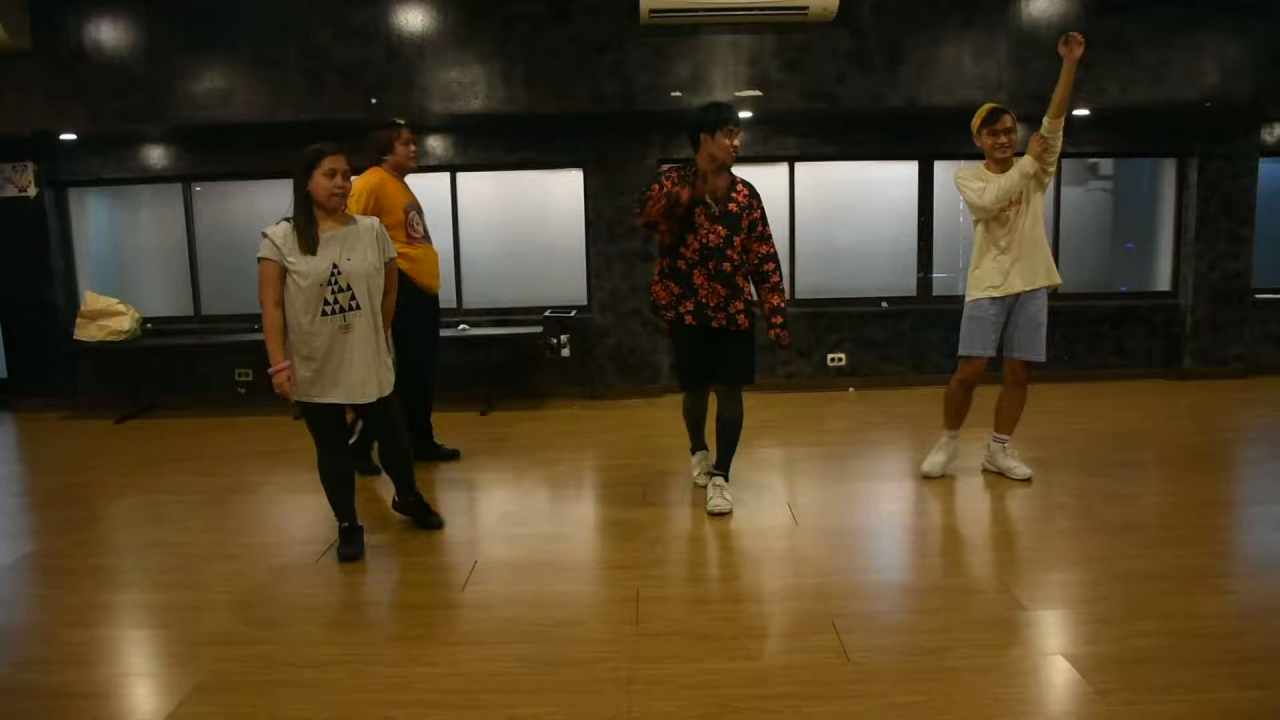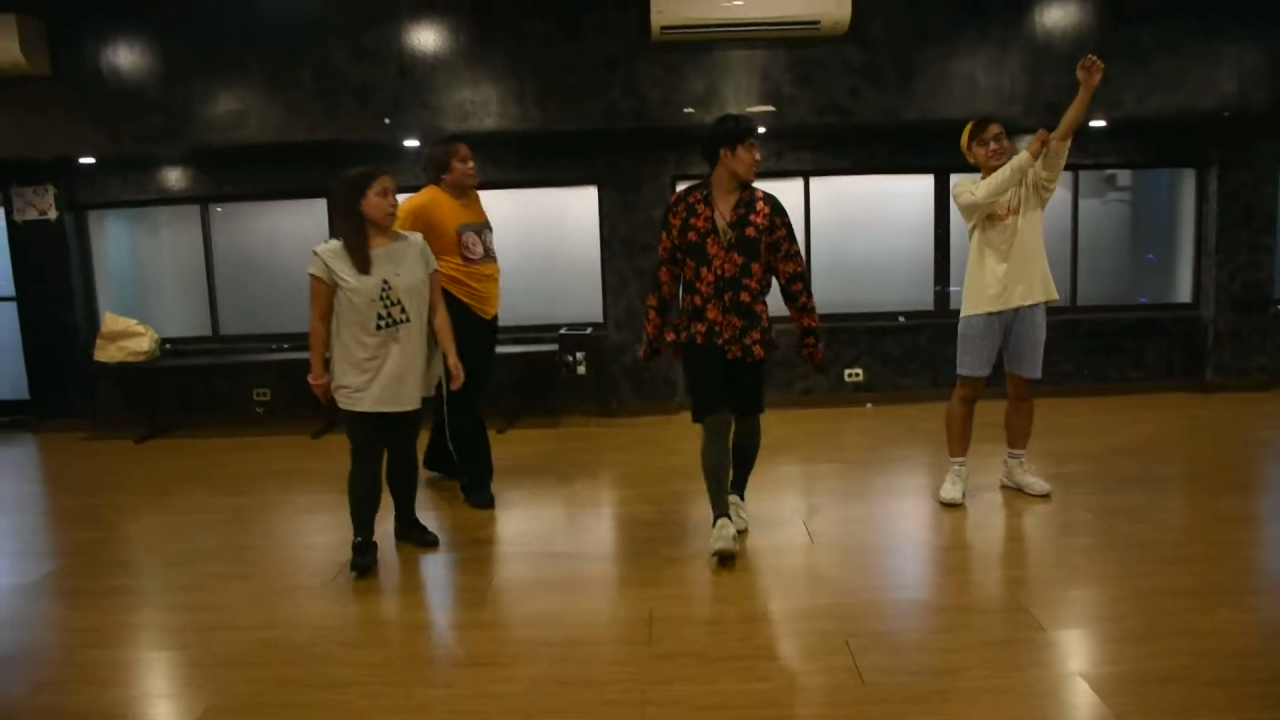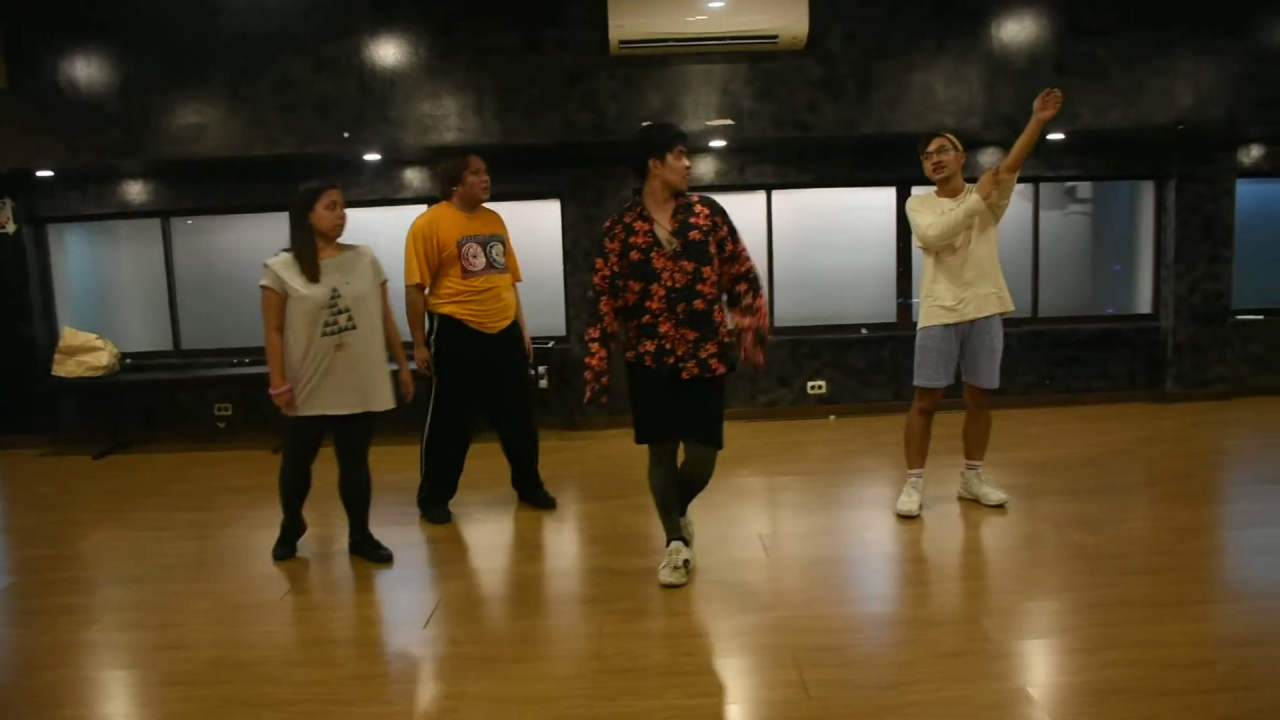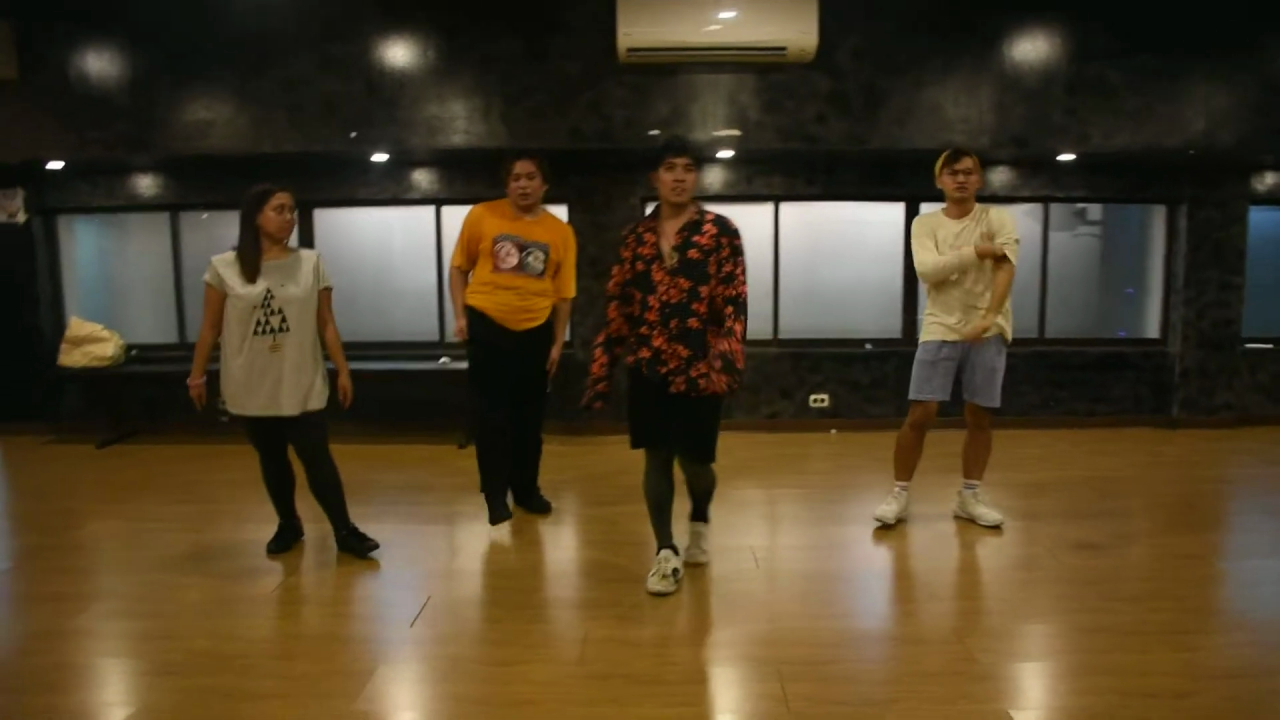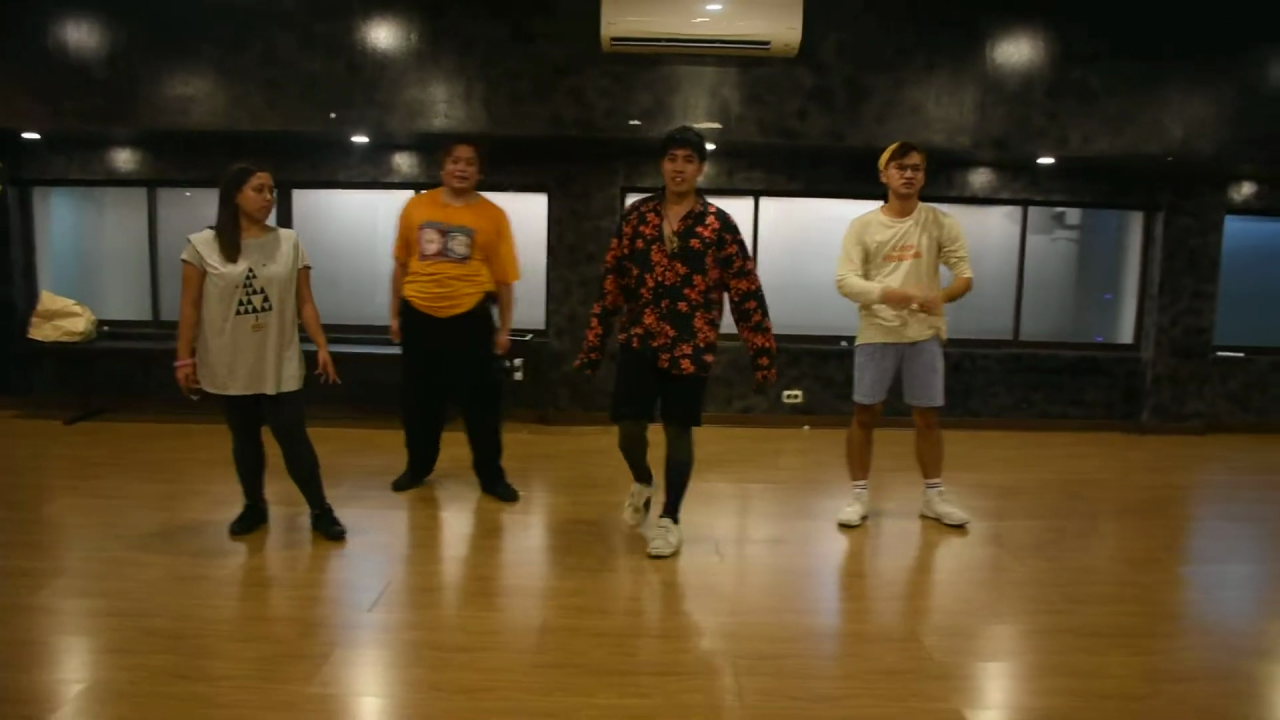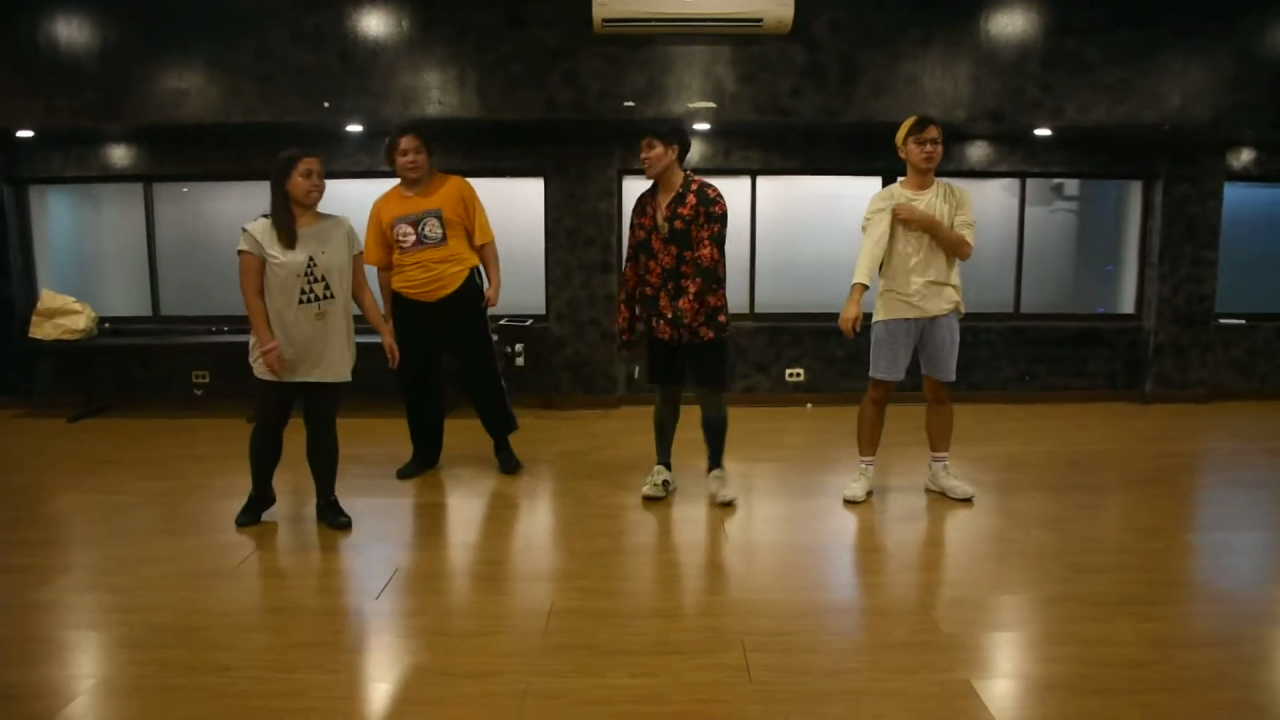
dt=0.7s
person 1, frame 1
left shoulder: (745, 194)
right shoulder: (673, 181)
left elbow: (764, 256)
right elbow: (650, 213)
left wrist: (776, 313)
right wrist: (699, 190)
left hip: (734, 309)
right hip: (686, 308)
left knee: (729, 391)
right knee: (696, 389)
left ankle: (720, 477)
right ankle: (698, 450)
person 1, frame 2
left shoulder: (767, 209)
right shoulder: (684, 205)
left elbow: (792, 274)
right elbow: (667, 271)
left wrist: (808, 332)
right wrist: (656, 330)
left hip: (751, 334)
right hip: (702, 335)
left knee: (747, 418)
right knee: (715, 424)
left ankle: (736, 495)
right ankle: (721, 520)
person 1, frame 3
left shoulder: (709, 213)
right shoulder: (620, 228)
left elbow: (741, 275)
right elbow: (604, 299)
left wrist: (753, 326)
right wrist: (597, 364)
left hip: (704, 356)
right hip: (648, 358)
left knee: (703, 455)
right knee: (661, 450)
left ankle: (679, 510)
right ankle: (675, 543)
person 1, frame 4
left shoulder: (720, 231)
right shoulder: (637, 236)
left elbow: (732, 301)
right elbow: (618, 306)
left wrist: (727, 359)
right wrist: (600, 371)
left hip: (699, 368)
right hip: (647, 366)
left knee: (695, 461)
right knee: (656, 457)
left ankle: (700, 520)
right ankle: (666, 552)
person 1, frame 5
left shoulder: (719, 224)
right shoulder: (636, 215)
left elbow: (745, 290)
right elbow: (613, 279)
left wrist: (763, 351)
right wrist: (594, 338)
left hip: (690, 345)
right hip: (638, 340)
left knee: (678, 430)
right knee: (630, 427)
left ankle: (669, 518)
right ankle: (641, 484)
person 1, frame 6
left shoulder: (706, 197)
right shoulder: (643, 204)
left elbow: (708, 264)
right elbow: (633, 264)
left wrist: (682, 314)
right wrist: (627, 318)
left hip: (703, 315)
right hip: (660, 315)
left knee: (709, 394)
right knee: (667, 392)
left ankle: (716, 471)
right ankle: (662, 469)
person 2, frame 1
left shoulder: (1036, 170)
right shoulder: (968, 176)
left elbow: (1055, 120)
right elbow: (989, 201)
left wrist: (1070, 63)
right wrist: (1027, 161)
left hip: (1031, 285)
right hip: (988, 287)
left knee: (1018, 373)
right knee: (970, 370)
left ankle: (998, 450)
right ankle: (947, 443)
person 2, frame 2
left shoulder: (1034, 184)
right shoulder: (964, 190)
left elbow: (1062, 138)
right elbow: (986, 195)
left wrist: (1087, 88)
right wrist: (1027, 155)
left hip: (1029, 299)
right hip: (983, 302)
left knee: (1021, 388)
right knee: (968, 388)
left ankle: (1015, 466)
right ankle: (957, 471)
person 2, frame 3
left shoulder: (990, 196)
right shoulder: (918, 205)
left elbow: (1011, 167)
right elbow: (934, 237)
left wrist: (1037, 122)
right wrist: (976, 199)
left hip: (985, 311)
right hip: (940, 313)
left knee: (979, 398)
right knee: (926, 399)
left ankle: (972, 478)
right ankle: (913, 483)
person 2, frame 4
left shoulder: (996, 219)
right shoulder: (924, 224)
left elbow: (1005, 267)
right elbow: (927, 269)
left wrist: (989, 317)
right wrist: (975, 253)
left hip: (987, 332)
right hip: (940, 330)
left knee: (979, 417)
right knee: (920, 415)
left ankle: (970, 497)
right ankle: (900, 495)
person 2, frame 5
left shoulder: (940, 223)
right shoulder: (862, 226)
left elbow: (966, 277)
right elbow: (845, 279)
left wrist: (939, 297)
right wrist: (885, 292)
left hip: (925, 334)
right hip: (876, 334)
left knee: (927, 417)
right knee: (865, 415)
left ankle: (934, 496)
right ankle: (859, 496)
person 2, frame 6
left shoulder: (956, 197)
right shoulder: (885, 199)
left elbow: (964, 249)
right elbow: (872, 248)
left wrist: (926, 222)
right wrist: (854, 298)
left hip: (942, 307)
right hip: (895, 308)
left knee: (939, 391)
right knee: (879, 390)
left ankle: (939, 470)
right ankle: (865, 471)
person 3, frame 1
left shoulder: (372, 231)
right shoulder: (279, 240)
left elbow: (390, 293)
right elbow: (272, 307)
right wrist: (279, 363)
left hip: (369, 362)
right hip: (313, 368)
left knee: (392, 436)
right knee: (332, 448)
left ankle: (409, 498)
right ankle: (349, 526)
person 3, frame 2
left shoulder: (416, 247)
right shoulder: (330, 257)
left elbow: (436, 307)
right elbow: (320, 320)
left wrist: (451, 355)
right wrist: (318, 373)
left hip: (409, 375)
right hip: (359, 380)
left knee: (404, 453)
right knee: (365, 459)
left ankle: (407, 522)
right ankle: (363, 542)
person 3, frame 3
left shoulder: (364, 260)
right shoulder: (280, 269)
left elbow: (385, 319)
right elbow: (274, 332)
left wrist: (403, 365)
right wrist: (278, 383)
left hip: (360, 385)
right hip: (309, 388)
left knee: (355, 462)
right knee: (297, 461)
left ankle: (360, 536)
right ankle: (291, 525)
person 3, frame 4
left shoulder: (310, 263)
right shoulder: (224, 267)
left elbow: (326, 324)
right elbow: (211, 327)
left wrist: (343, 370)
right wrist: (197, 374)
left hip: (302, 384)
right hip: (251, 387)
left knee: (316, 457)
right knee: (271, 459)
left ankle: (344, 530)
right ankle: (288, 525)
person 3, frame 5
left shoulder: (289, 243)
right shoulder: (203, 245)
left elbow: (304, 302)
right elbow: (190, 306)
left wrist: (322, 347)
right wrist: (185, 357)
left hip: (280, 363)
right hip: (230, 365)
left knee: (292, 435)
right knee: (245, 437)
left ankle: (320, 510)
right ankle: (254, 507)
person 3, frame 6
left shoulder: (342, 229)
right shoulder: (258, 234)
left elbow: (360, 288)
right elbow: (252, 294)
left wrist: (384, 332)
right wrist: (267, 344)
left hip: (329, 352)
right hip: (282, 354)
left knee: (323, 426)
right knee: (268, 426)
left ankle: (327, 501)
right ankle: (260, 494)
person 4, frame 1
left shoulder: (400, 185)
right shoulder: (371, 185)
left hip: (423, 289)
right hip: (396, 289)
left knee: (423, 371)
right knee: (397, 371)
left ankle: (421, 442)
right ankle: (359, 444)
person 4, frame 2
left shoulder: (472, 197)
right shoulder: (424, 205)
left hip: (485, 310)
right hip: (453, 310)
left knee: (469, 395)
right knee: (463, 399)
left ankle: (440, 458)
right ankle: (475, 481)
person 4, frame 3
left shoulder: (495, 220)
right shoulder: (430, 223)
right elbow: (416, 288)
left wrist: (523, 330)
right wrist: (420, 344)
left hip: (504, 332)
right hip: (457, 332)
left knee: (518, 414)
right knee: (450, 420)
left ankle: (529, 485)
right ankle: (434, 497)
person 4, frame 4
left shoulder: (561, 231)
right shoulder: (481, 216)
left elbow: (563, 294)
right elbow: (459, 268)
left wrist: (558, 342)
right wrist: (461, 315)
left hip: (535, 332)
right hip: (487, 326)
left knee: (529, 416)
right knee: (491, 412)
left ankle: (526, 489)
right ankle: (496, 493)
person 4, frame 5
left shoulder: (493, 215)
right shoulder: (415, 208)
left elbow: (504, 277)
right elbow: (402, 266)
left wrist: (505, 327)
right wrist: (396, 314)
left hip: (470, 318)
right hip: (419, 317)
left knee: (480, 399)
right knee: (419, 398)
left ankle: (491, 475)
right ankle: (419, 466)
person 4, frame 6
left shoulder: (458, 188)
right shoulder: (383, 207)
left elbow: (484, 239)
right elbow: (384, 266)
left wrist: (494, 282)
right wrist: (390, 314)
left hip: (461, 296)
right hip: (411, 305)
left knee: (481, 372)
right knee: (418, 383)
left ankle: (502, 442)
right ankle: (424, 453)
